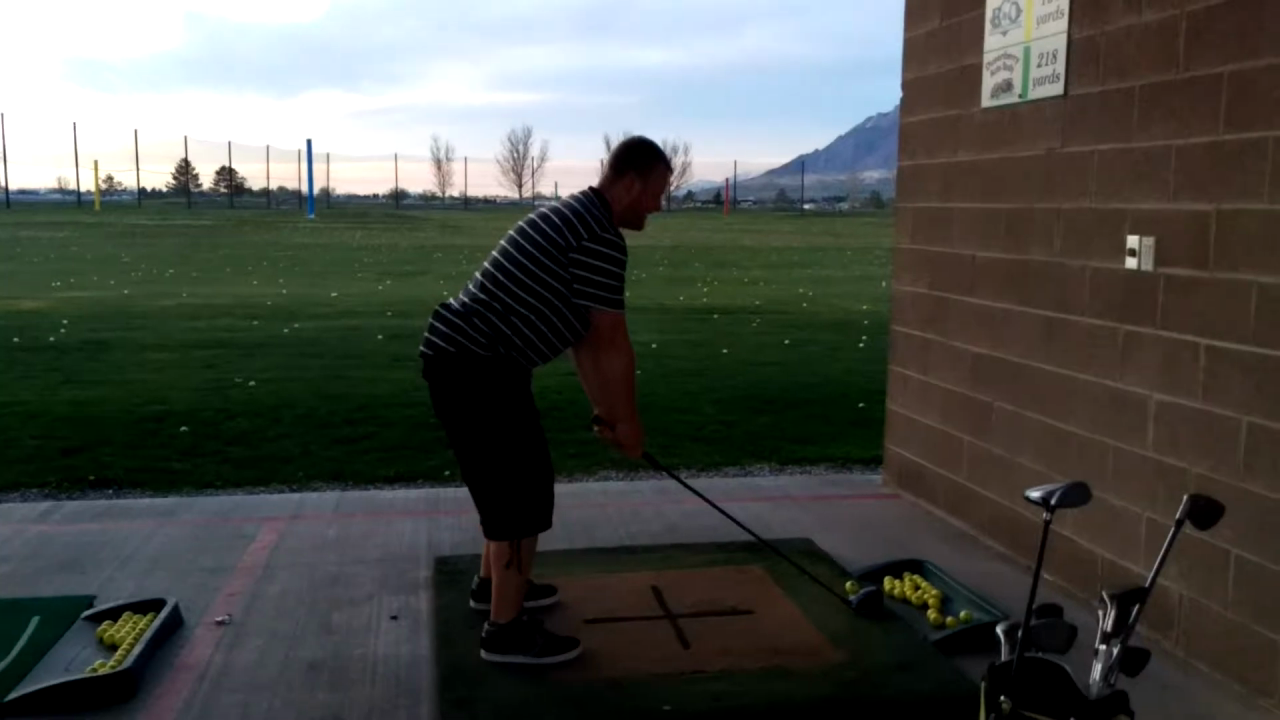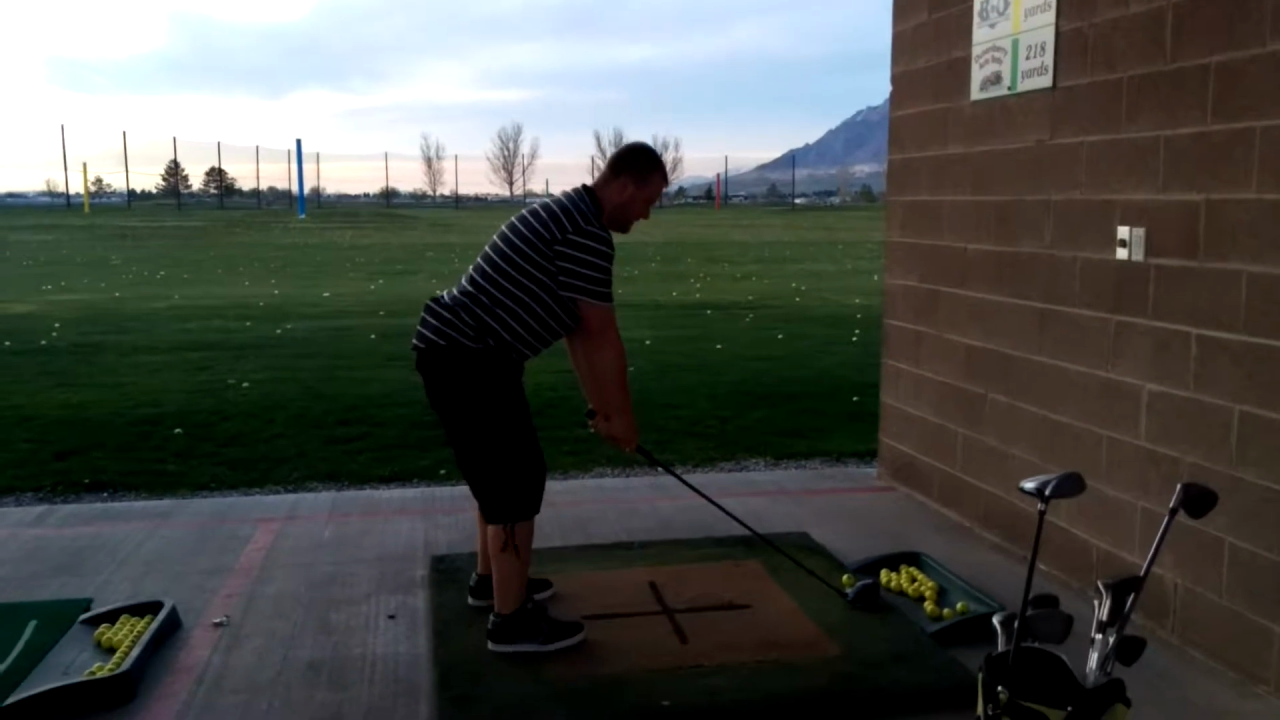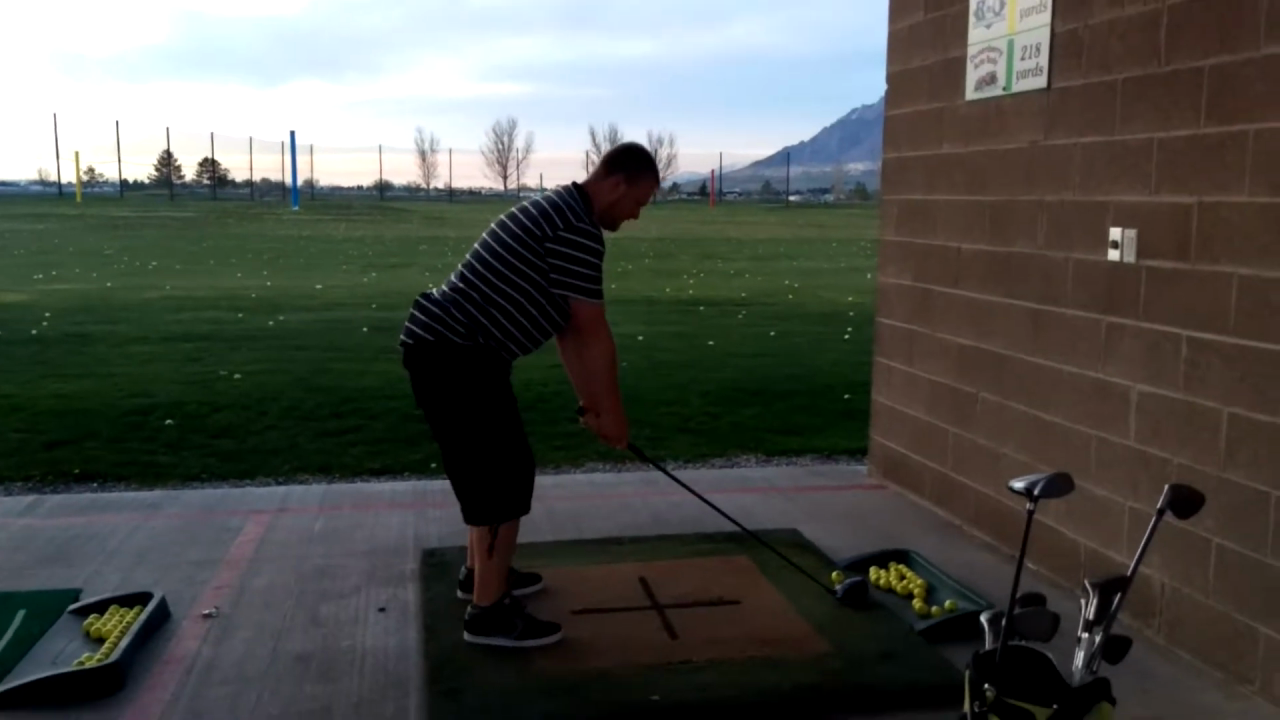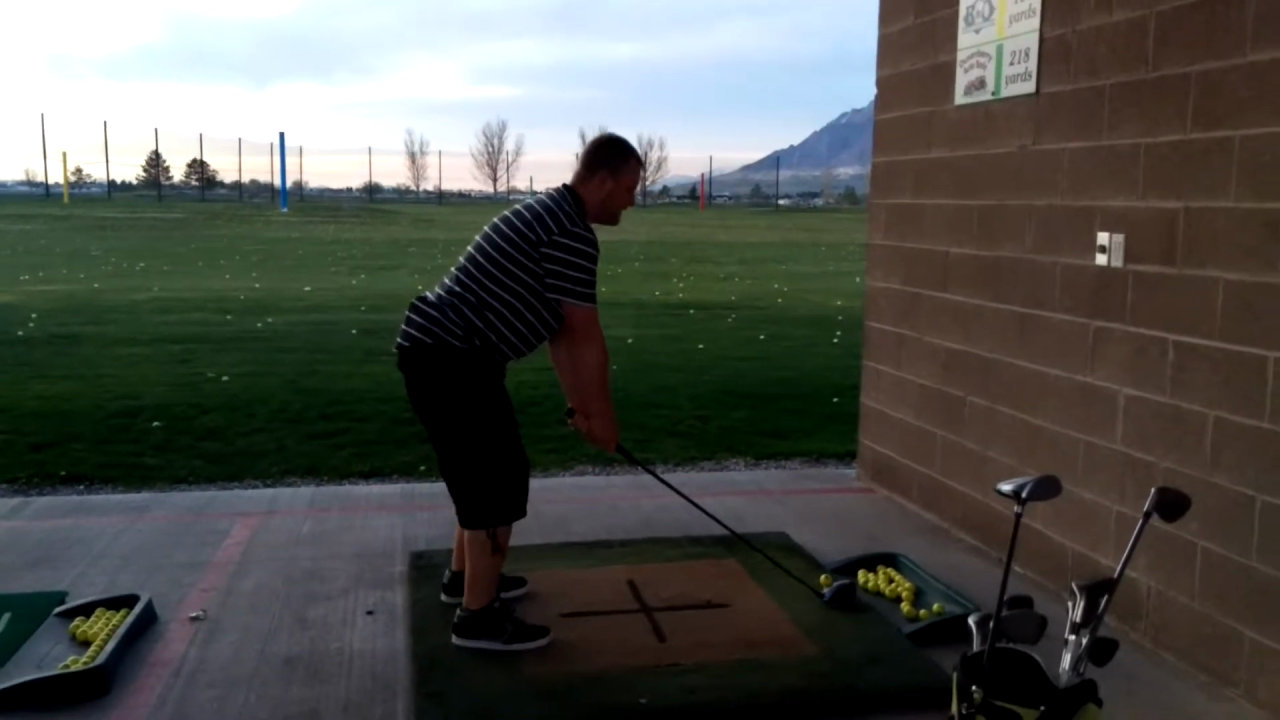
dt=1s
person 1, frame 1
left shoulder: (574, 218)
right shoulder: (601, 239)
left elbow: (584, 336)
right elbow: (612, 344)
left wrist: (604, 412)
right wrist: (628, 422)
left hip: (460, 354)
right hip: (479, 365)
left knee: (510, 477)
right knee: (522, 489)
left ankle: (494, 582)
right ankle: (505, 629)
person 1, frame 2
left shoulder: (567, 216)
right shoulder: (586, 233)
left elbow: (578, 331)
right elbow: (602, 337)
left wrist: (599, 407)
right wrist: (620, 415)
left hip: (456, 348)
right hip: (469, 356)
left knee: (499, 469)
right knee: (516, 478)
left ankle: (490, 578)
right ankle: (511, 619)
person 1, frame 3
left shoulder: (558, 212)
right shoulder: (577, 230)
left elbow: (567, 327)
right elbow: (592, 334)
left wrist: (589, 404)
right wrist: (612, 413)
left hip: (444, 345)
right hip: (456, 354)
left knee: (495, 465)
right knee: (502, 475)
left ankle: (481, 571)
right ankle: (489, 610)
person 1, frame 4
left shoulder: (549, 215)
right shoulder: (571, 234)
left elbow: (560, 331)
right elbow: (585, 338)
left wrist: (579, 407)
right wrist: (602, 416)
left hip: (436, 347)
right hip: (452, 356)
left knee: (484, 469)
right knee: (498, 479)
left ankle: (464, 575)
right ankle: (478, 614)
